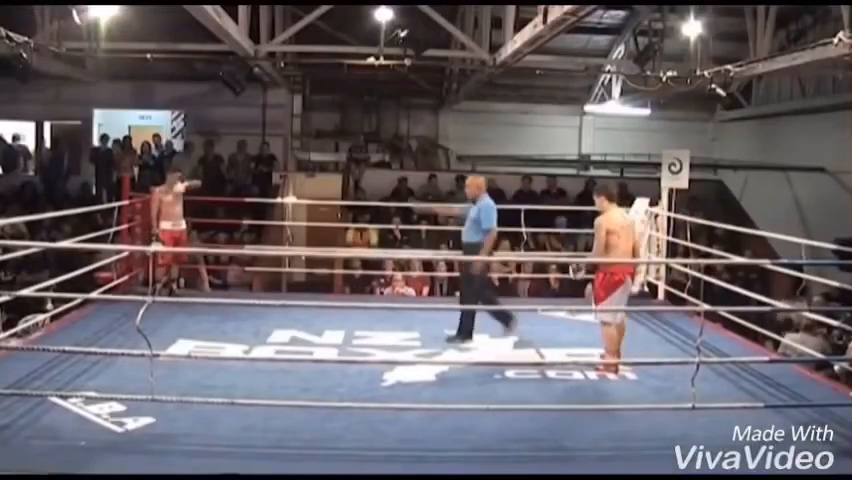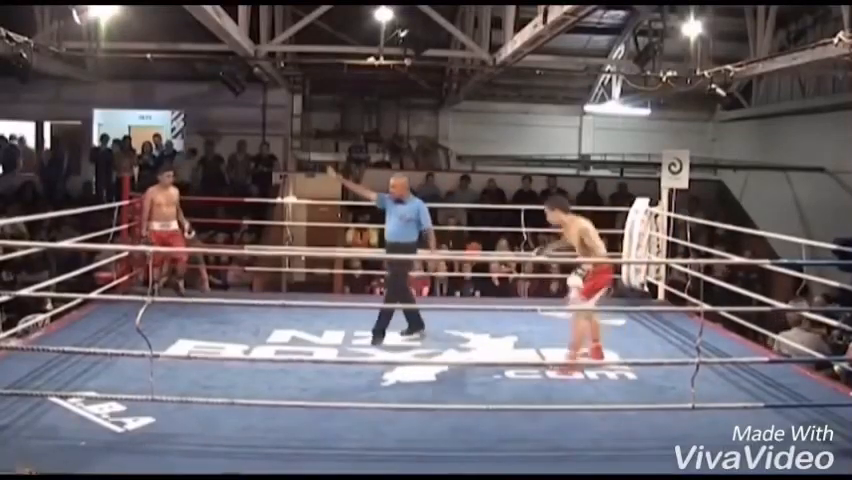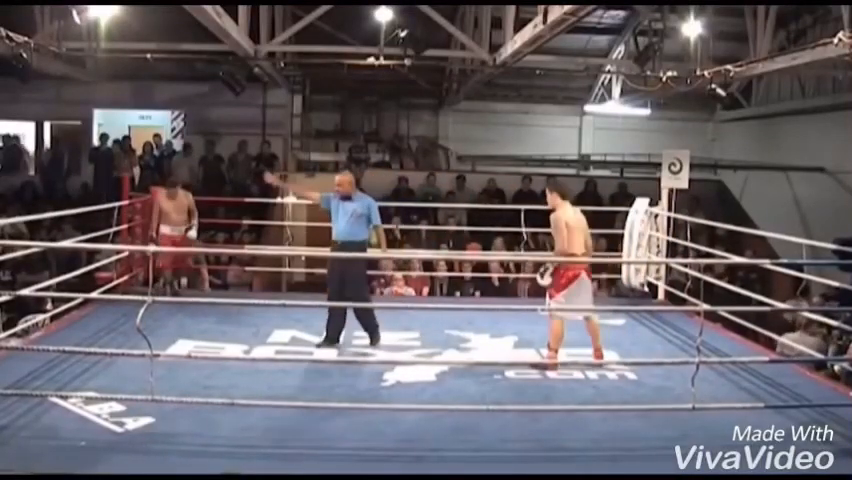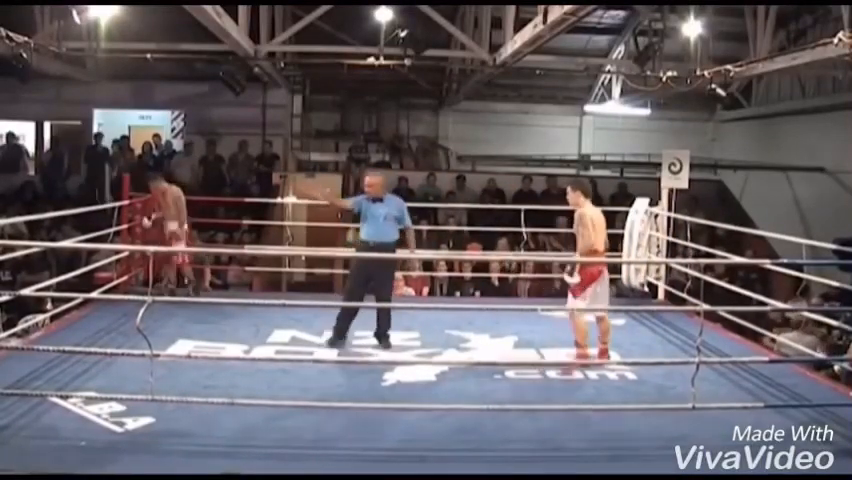
dt=1s
person 1, frame 1
left shoulder: (602, 221)
right shoulder: (628, 217)
left elbow: (598, 252)
right elbow: (636, 249)
right wrist: (634, 270)
left hip: (611, 271)
right hip: (627, 270)
left knee: (605, 318)
right knee: (618, 312)
left ankle: (611, 362)
right ankle: (614, 354)
person 1, frame 2
left shoulder: (579, 226)
right shoulder: (566, 226)
left elbow: (600, 251)
right elbow: (566, 242)
left wrist: (585, 268)
right wrist: (548, 249)
left hip: (601, 270)
right hip: (594, 269)
left knee: (579, 310)
right knee: (586, 311)
left ankle: (574, 358)
right ankle: (596, 351)
person 1, frame 3
left shoulder: (557, 216)
right shoulder: (579, 214)
left elbow: (561, 248)
right elbow: (589, 247)
left wrist: (549, 266)
left hip: (566, 267)
right hip: (582, 265)
left knee: (556, 312)
right knee: (586, 311)
left ankle: (552, 358)
right ankle: (598, 353)
person 1, frame 4
left shoulder: (582, 213)
right shoulder: (597, 212)
left elbow: (588, 243)
left wrist: (576, 264)
left hip: (588, 265)
right hip: (600, 264)
left knee: (576, 310)
right knee: (600, 312)
left ankle: (582, 355)
right ankle: (603, 353)
person 2, frame 1
left shoulder: (485, 206)
right shoulder: (476, 205)
left elbow: (492, 233)
right elbow: (454, 210)
left wrist: (480, 257)
left hip: (476, 253)
right hip: (472, 252)
left knee: (468, 294)
right knee: (481, 291)
left ankle: (464, 334)
right ankle: (506, 318)
person 2, frame 2
left shoulder: (418, 206)
right shoulder: (388, 200)
left elbow: (429, 231)
right elbow: (365, 192)
left wrist: (433, 254)
right wrist: (339, 179)
left hip: (405, 251)
right hip: (391, 249)
left knee: (392, 292)
right knee: (402, 291)
left ankle: (379, 331)
right ankle: (416, 325)
person 2, frame 3
left shoulder: (367, 202)
right shoulder: (333, 199)
left elbow: (378, 228)
right elbow: (308, 194)
left wrist: (383, 252)
right wrist: (280, 183)
left hip: (356, 251)
right hip: (337, 250)
left knee: (358, 294)
right knee: (335, 296)
left ankle: (373, 331)
right ankle: (332, 336)
person 2, frame 4
left shoulder: (397, 203)
right shoulder: (363, 201)
left elbow: (408, 228)
right elbow: (344, 203)
left wrist: (412, 250)
right wrist: (324, 197)
left hip: (386, 252)
right hip: (364, 250)
left knee: (384, 296)
right knee: (352, 292)
left ankle: (382, 335)
right ankle: (339, 334)
person 3, frame 1
left shoulder: (179, 188)
right shoulder: (158, 191)
left elbow: (198, 183)
right elbow: (153, 213)
left wrist: (186, 183)
right wrist: (155, 230)
left hip: (181, 227)
right hip: (166, 228)
left knee: (177, 259)
right knee: (164, 259)
left ankle: (172, 287)
right ankle: (157, 287)
person 3, frame 2
left shoulder: (175, 191)
right shoulder: (151, 192)
right elbow: (145, 213)
left wrist: (185, 224)
right wrist: (144, 232)
left hip: (173, 228)
right hip: (156, 229)
left knee: (182, 257)
right knee: (156, 260)
left ankle: (179, 282)
right ankle: (156, 288)
person 3, frame 3
left shoulder: (187, 197)
right shoulder: (159, 198)
left elbow: (194, 212)
right elbow: (155, 217)
left wrist: (193, 224)
left hip: (183, 233)
right hip: (166, 233)
left knee: (183, 261)
right knee: (166, 263)
left ankle: (175, 281)
right ankle: (168, 287)
person 3, frame 4
left shoulder: (176, 192)
right shoulder: (160, 194)
left elbow: (183, 214)
left wrist: (181, 233)
left hip: (178, 229)
right hip: (168, 229)
left knee: (181, 260)
right knee: (171, 260)
left ankle: (192, 284)
right ankle: (171, 288)
